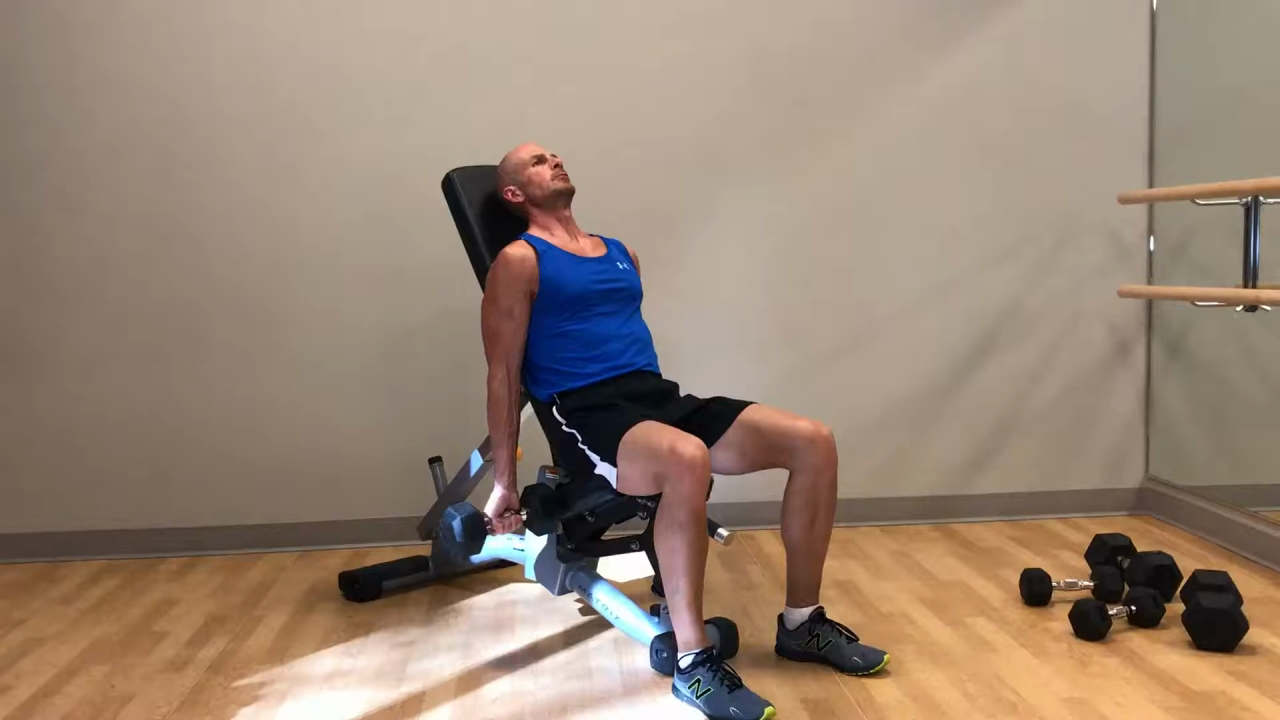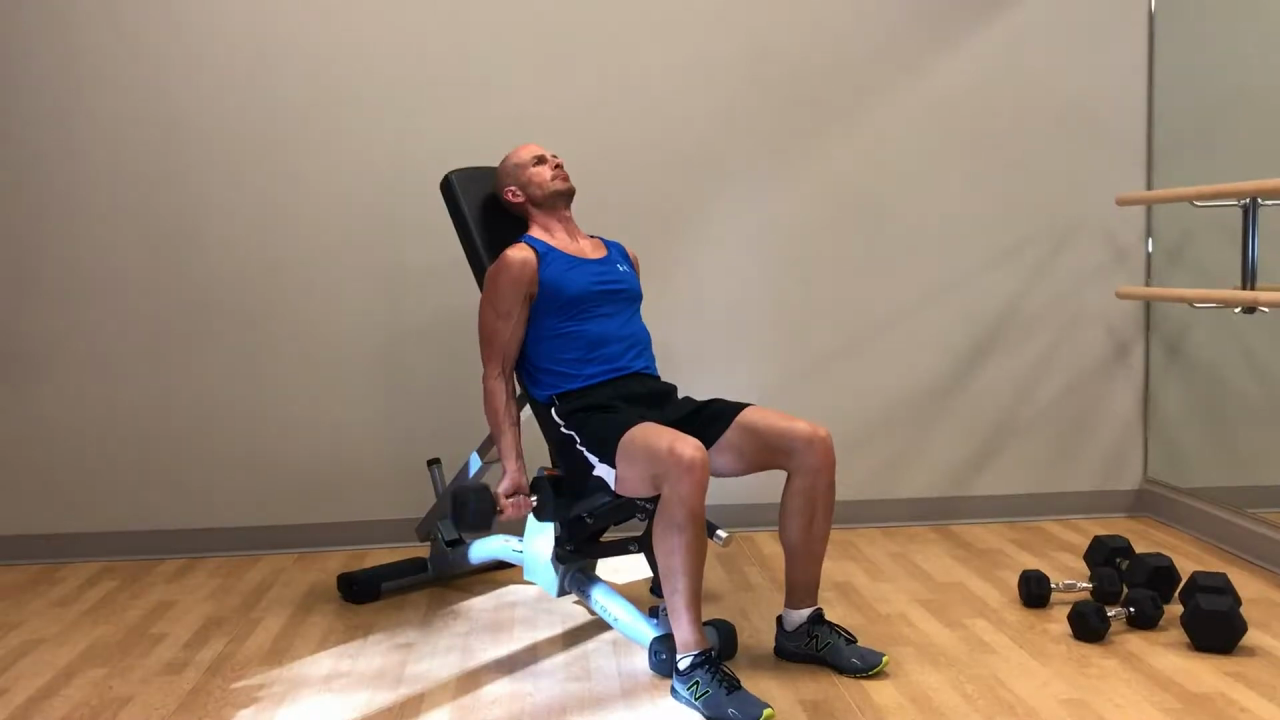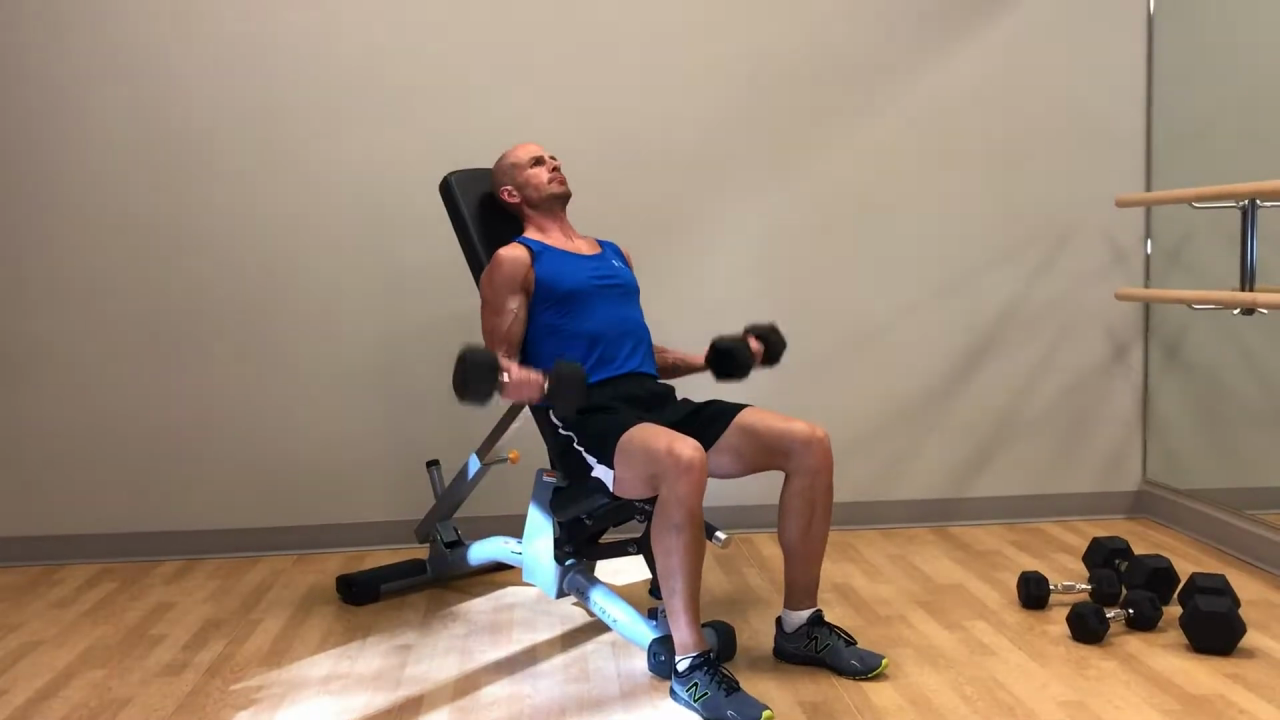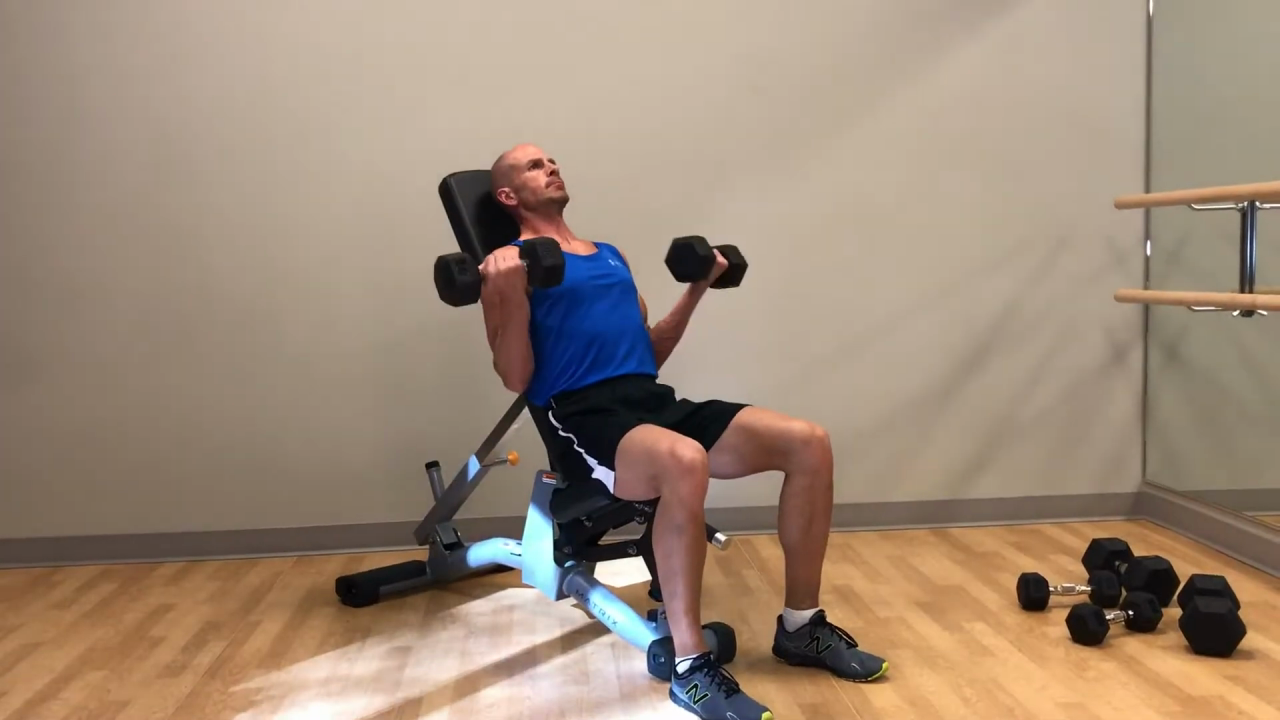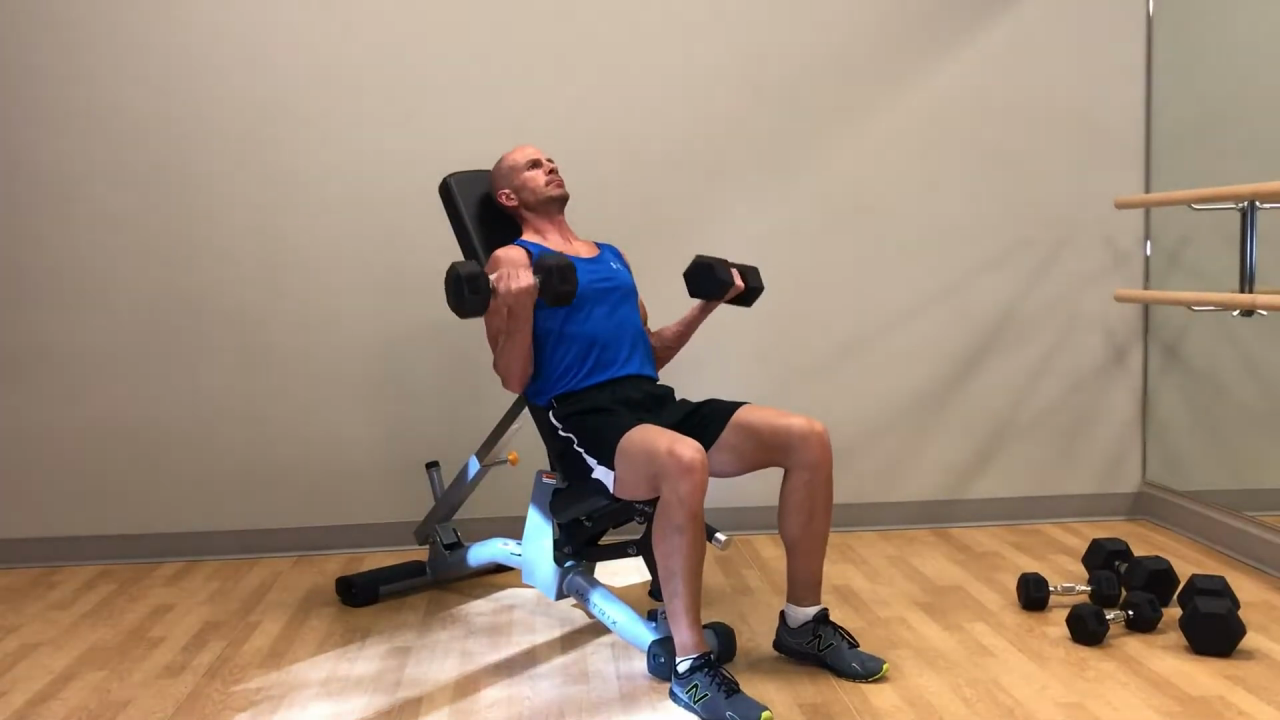
dt=0.4s
person 1, frame 1
left shoulder: (621, 253)
right shoulder: (519, 261)
right elbow: (504, 375)
right wrist: (505, 482)
left hip: (658, 396)
right hip: (590, 414)
left knee: (813, 442)
right knee: (686, 459)
left ankle: (802, 623)
right ankle: (693, 661)
person 1, frame 2
left shoulder: (621, 255)
right shoulder: (519, 263)
right elbow: (497, 372)
right wrist: (513, 466)
left hip: (657, 398)
right hip: (588, 416)
left knee: (811, 443)
right knee: (685, 460)
left ankle: (801, 624)
right ankle: (692, 662)
person 1, frame 3
left shoulder: (614, 254)
right shoulder: (514, 261)
right elbow: (506, 365)
left wrist: (713, 358)
right wrist: (516, 379)
left hip: (654, 399)
right hip: (587, 418)
left knee: (809, 444)
right knee: (682, 461)
left ankle: (800, 626)
right ankle: (691, 665)
person 1, frame 4
left shoulder: (611, 255)
right shoulder: (510, 261)
right elbow: (517, 379)
left wrist: (694, 290)
right wrist: (510, 295)
left hip: (654, 401)
right hip: (585, 418)
left knee: (808, 443)
right knee: (684, 462)
left ankle: (801, 626)
right ankle: (690, 667)
person 1, frame 5
left shoulder: (612, 257)
right shoulder: (512, 261)
right elbow: (514, 380)
left wrist: (706, 305)
right wrist: (518, 306)
left hip: (653, 402)
right hip: (585, 420)
left knee: (807, 439)
right knee: (683, 462)
left ankle: (803, 622)
right ankle: (690, 666)
